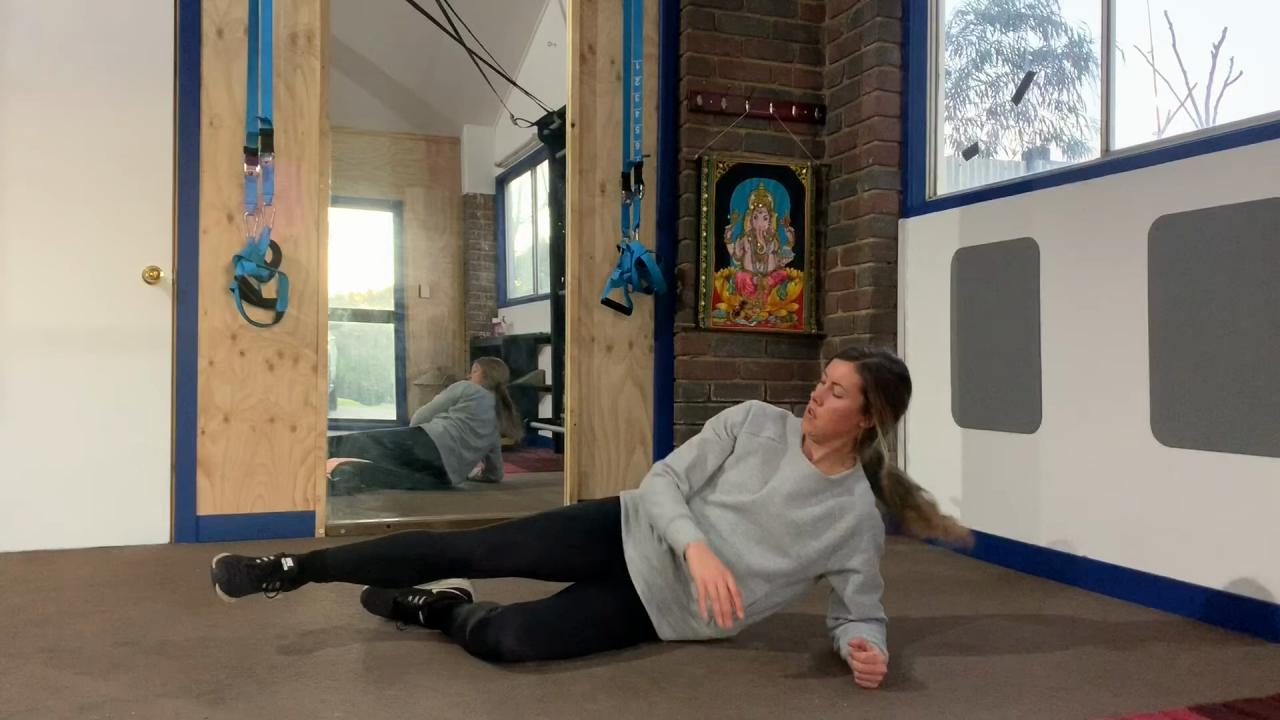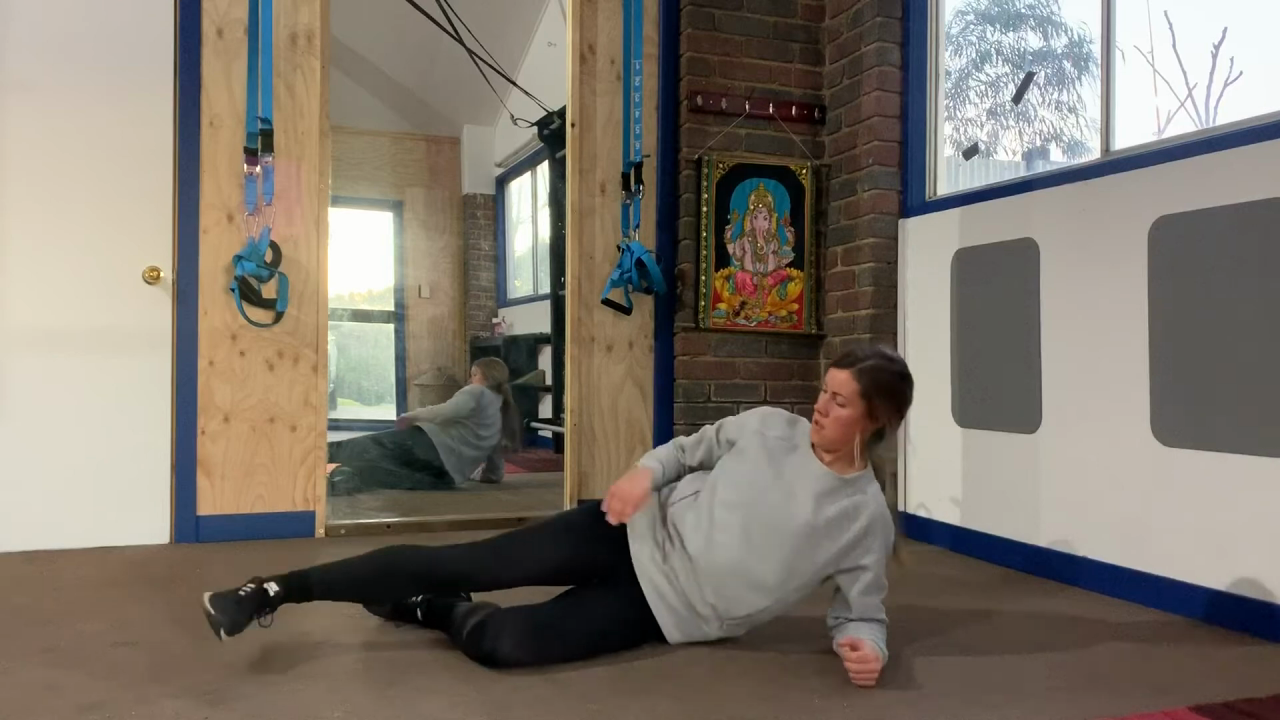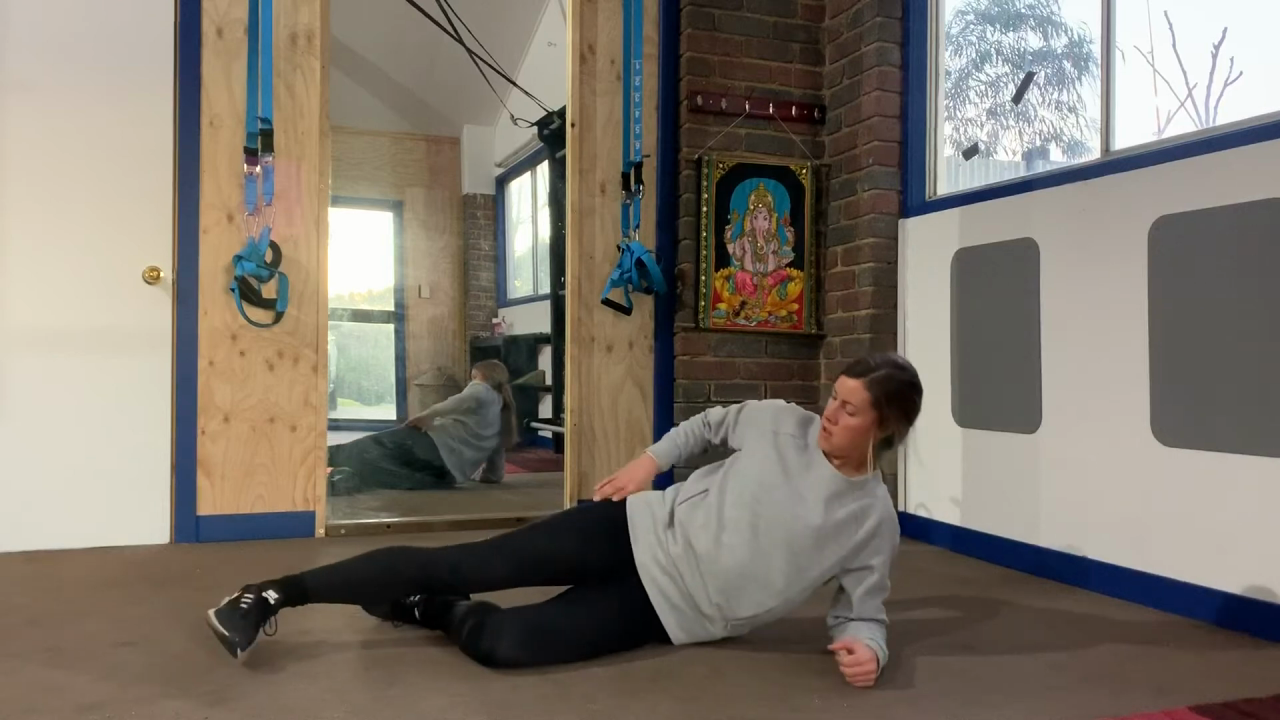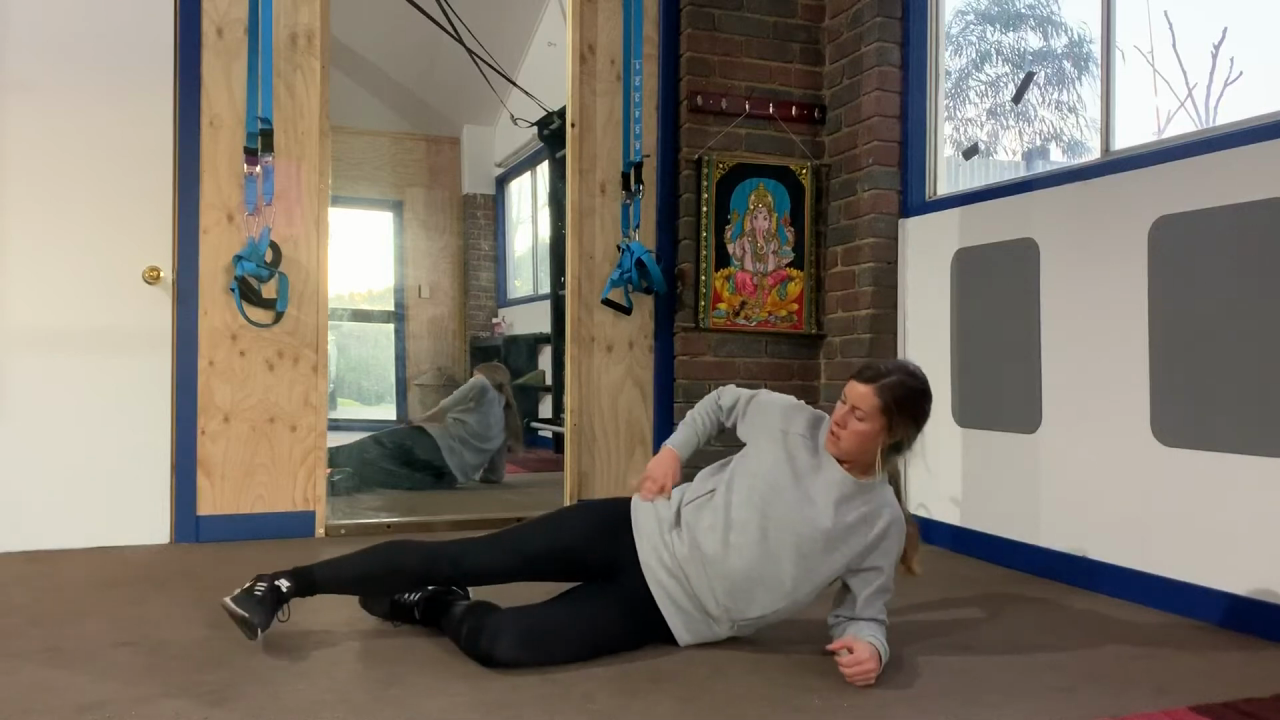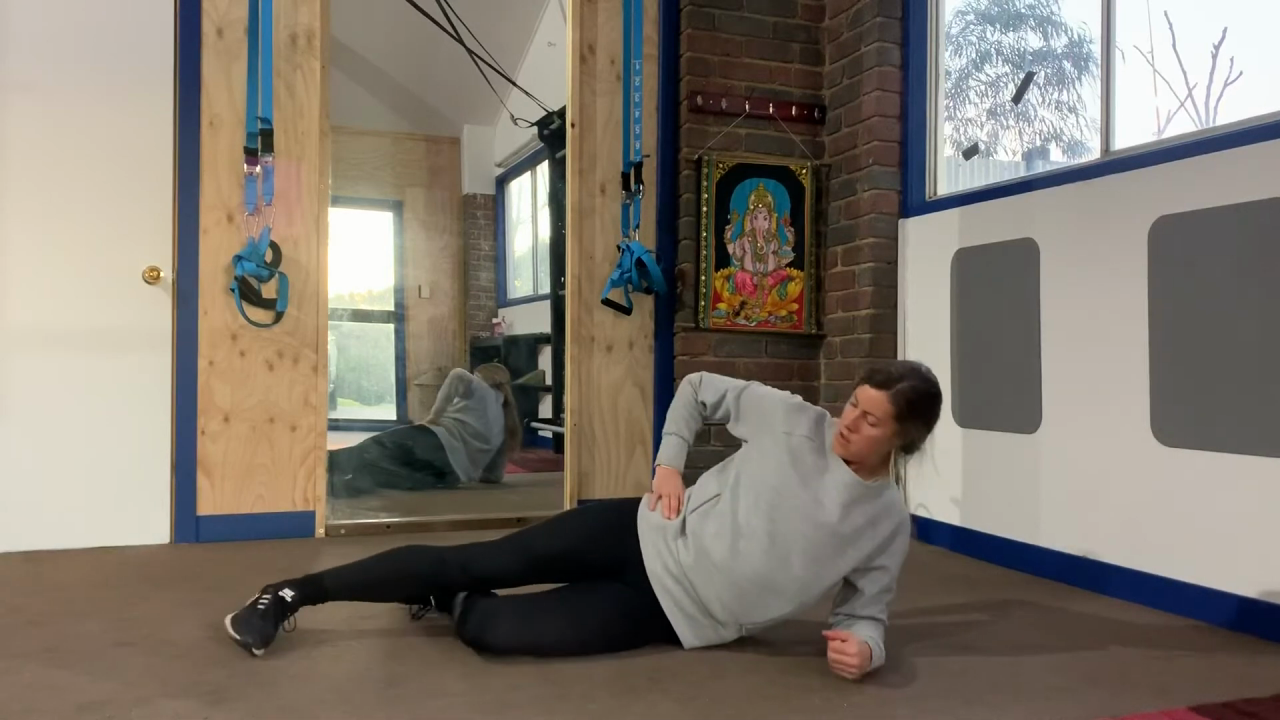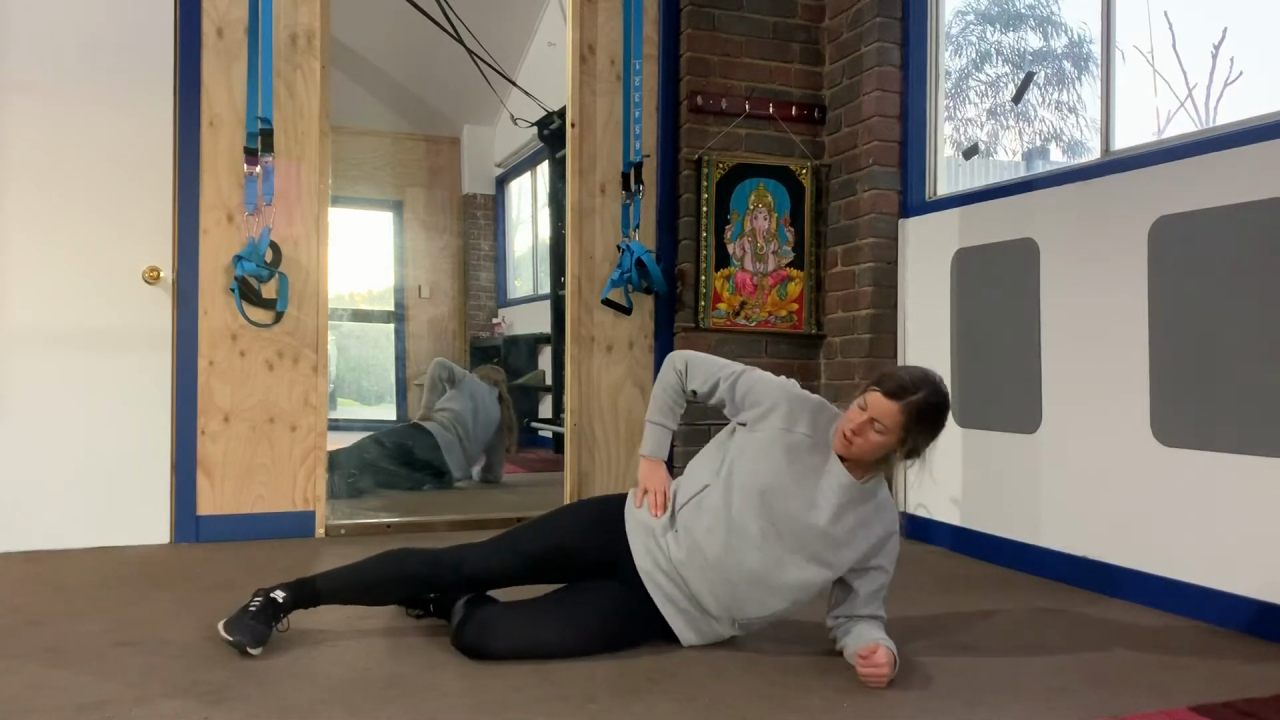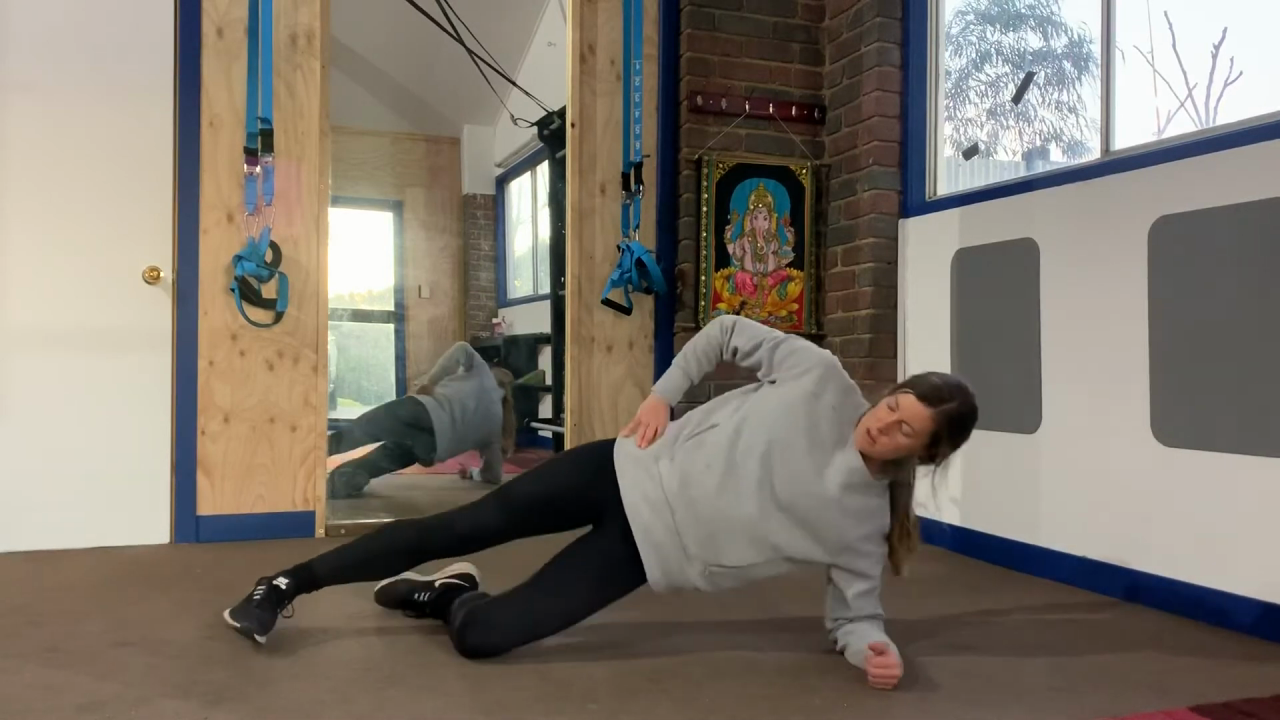
dt=0.4s
person 1, frame 1
left shoulder: (857, 519)
right shoulder: (755, 422)
left elbow: (857, 611)
right elbow: (662, 480)
left wrist: (868, 648)
right wrist: (698, 551)
left hip: (661, 607)
right hip: (631, 534)
left knee: (510, 638)
right knee: (466, 548)
left ankle: (441, 609)
right ankle: (290, 569)
person 1, frame 2
left shoulder: (865, 518)
right shoulder: (772, 428)
left elbow: (860, 612)
right elbow: (694, 447)
left wrist: (864, 648)
right wrist: (645, 472)
left hip: (666, 613)
right hip: (626, 538)
left knee: (505, 642)
right knee: (460, 563)
left ankle: (440, 615)
right ankle: (275, 588)
person 1, frame 3
left shoulder: (873, 522)
right shoulder: (783, 422)
left elbow: (860, 611)
right elbow: (712, 421)
left wrist: (866, 648)
right wrist: (650, 459)
left hip: (666, 609)
right hip: (636, 533)
left knee: (507, 644)
right knee: (461, 563)
left ankle: (438, 611)
right ankle: (276, 594)
person 1, frame 4
left shoulder: (879, 522)
right shoulder: (793, 422)
left elbow: (861, 611)
right elbow: (722, 401)
left wrist: (869, 647)
right wrist: (671, 452)
left hip: (670, 609)
right hip: (642, 533)
left knee: (504, 642)
right knee: (466, 555)
left ankle: (435, 608)
right ankle: (286, 584)
person 1, frame 5
left shoulder: (886, 525)
right shoulder: (794, 419)
left elbow: (862, 610)
right elbow: (696, 388)
left wrist: (863, 646)
right wrist: (667, 466)
left hip: (672, 611)
right hip: (646, 536)
left knee: (490, 627)
right knee: (474, 560)
left ankle: (450, 601)
right ankle: (292, 593)
person 1, frame 6
left shoulder: (875, 528)
right shoulder: (791, 406)
left elbow: (857, 611)
right elbow: (682, 368)
left wrist: (873, 648)
right wrist: (651, 455)
left hip: (665, 606)
right hip: (637, 531)
left knee: (485, 636)
right knee: (466, 562)
left ankle: (453, 606)
right ankle: (285, 596)
person 1, frame 7
left shoulder: (863, 518)
right shoulder: (820, 376)
left elbow: (854, 608)
right elbow: (727, 332)
left wrist: (877, 648)
right wrist: (662, 393)
left hip: (648, 545)
right hip: (630, 473)
left knee: (484, 636)
right knee: (466, 525)
left ankle: (448, 596)
right ankle: (288, 583)
person 2, frame 1
left shoulder: (468, 389)
right shoulder: (498, 422)
left elbow: (422, 415)
right elbow: (494, 474)
left wrist: (413, 434)
right wrist: (468, 473)
left hip: (430, 441)
right hip: (445, 472)
left knee: (356, 444)
right ankle: (350, 476)
person 2, frame 2
left shoulder: (479, 392)
right shoulder: (501, 423)
left elbow: (449, 412)
right elbow: (495, 474)
left wrist: (413, 416)
right wrist: (474, 472)
left hip: (429, 441)
right hip: (445, 474)
left knee: (361, 449)
right ankle: (350, 478)
person 2, frame 3
left shoulder: (483, 390)
right shoulder: (502, 426)
left elbow: (474, 396)
right elbow: (495, 475)
left wrist: (430, 413)
right wrist: (474, 471)
left hip: (430, 441)
right hip: (446, 473)
left knee: (361, 451)
right ankle: (350, 478)
person 2, frame 4
left shoulder: (486, 394)
right shoulder: (504, 428)
left elbow: (479, 383)
right elbow: (495, 476)
left wrist: (440, 410)
right wrist: (473, 472)
left hip: (431, 440)
right hip: (445, 473)
left knee: (362, 451)
right ankle: (348, 479)
person 2, frame 5
left shoulder: (480, 390)
right shoulder: (504, 424)
left elbow: (459, 375)
right elbow: (494, 475)
left wrist: (434, 415)
right wrist: (472, 471)
left hip: (432, 439)
right hip: (448, 471)
left knee: (367, 453)
person 2, frame 6
left shoulder: (471, 383)
right shoulder: (499, 418)
left elbow: (439, 365)
right elbow: (493, 475)
left wrist: (426, 409)
right wrist: (468, 471)
left hip: (427, 434)
right hip: (443, 466)
left knee: (360, 453)
person 2, frame 7
left shoulder: (482, 374)
right shoulder: (497, 417)
left elbow: (463, 349)
right elbow: (493, 475)
left wrist: (429, 381)
right wrist: (473, 473)
left hip: (418, 409)
right hip: (429, 442)
left knee: (348, 437)
right ankle: (344, 477)
